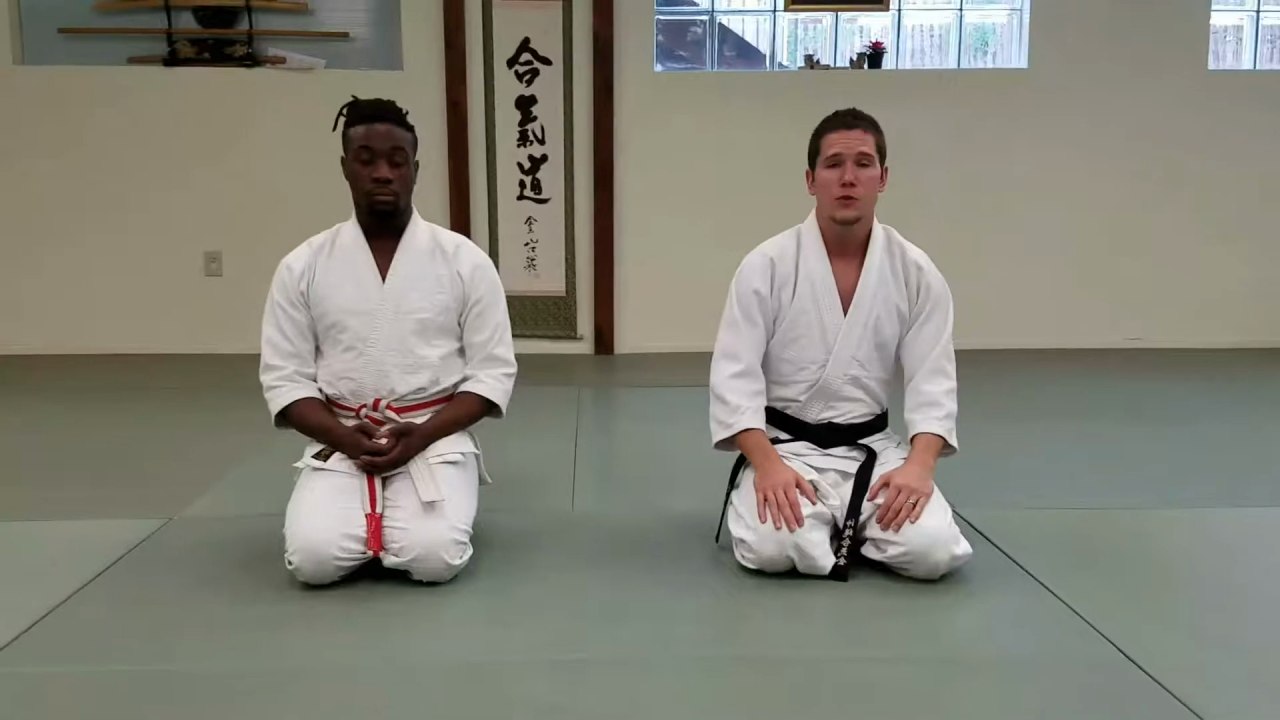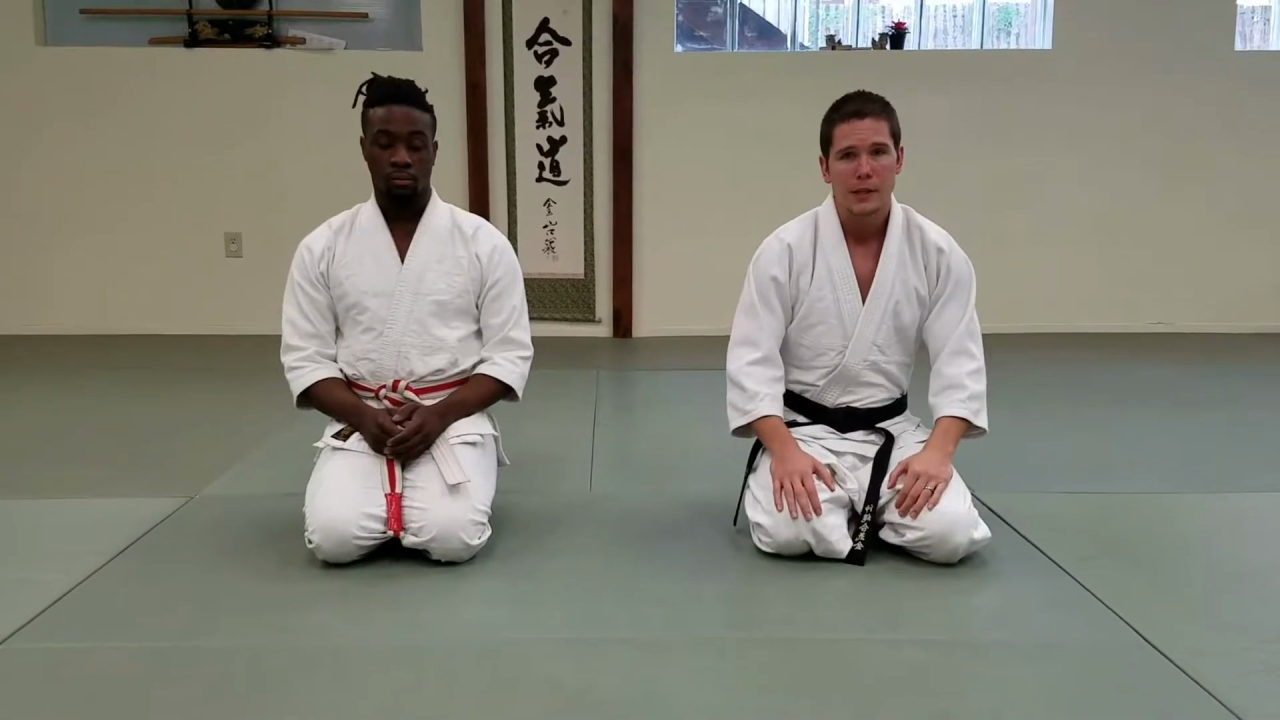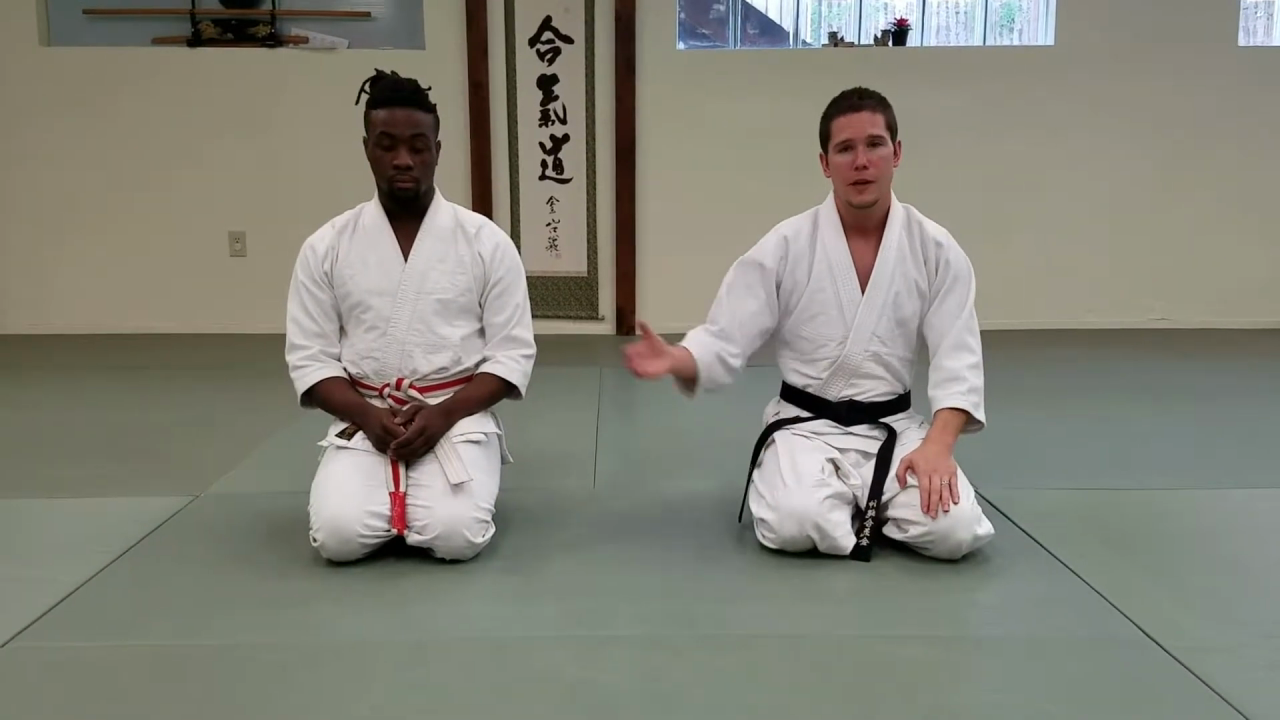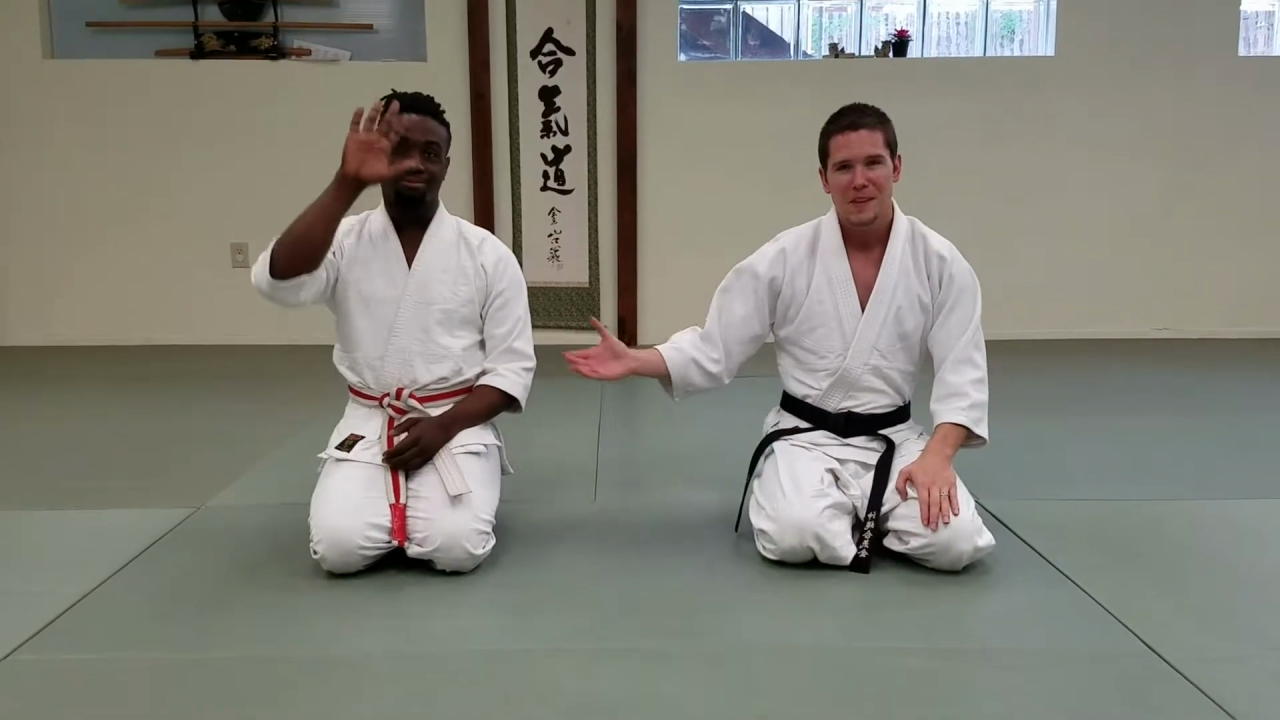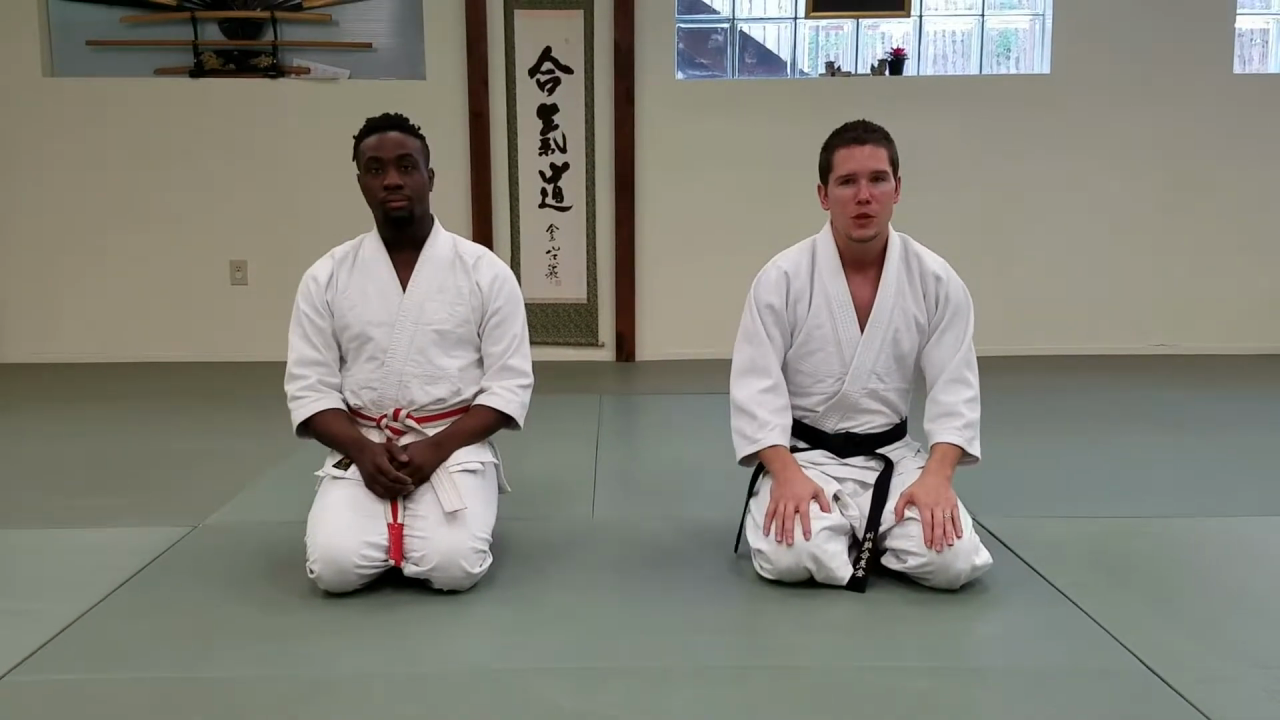
dt=1s
person 1, frame 1
left shoulder: (464, 260)
right shoulder: (303, 266)
left elbow: (492, 371)
right elbow: (284, 377)
left wrist: (422, 434)
right wrist: (345, 437)
left hip: (435, 437)
right hip: (340, 442)
left knee: (432, 556)
right knee: (314, 558)
left ankle: (401, 517)
right ankle: (371, 519)
person 1, frame 2
left shoulder: (483, 242)
right shoulder: (322, 247)
left elbow: (509, 354)
right elbow: (305, 358)
left wrist: (438, 415)
right wrist: (365, 417)
left hip: (453, 419)
right hip: (360, 422)
left knee: (452, 537)
right knee: (334, 537)
left ankle: (424, 495)
right ankle: (391, 499)
person 1, frame 3
left shoulder: (485, 242)
right shoulder: (326, 247)
left elbow: (511, 353)
right elbow: (310, 357)
left wrist: (443, 414)
right wrist: (368, 416)
left hip: (456, 416)
right hip: (365, 419)
left knee: (456, 535)
right knee: (339, 536)
left ankle: (430, 492)
right ankle: (396, 495)
person 1, frame 4
left shoulder: (487, 255)
right shoulder: (338, 240)
left elbow: (511, 365)
right elbow: (277, 281)
left wrist: (443, 426)
right wrist: (346, 184)
left hip: (456, 425)
right hip: (367, 425)
left knee: (455, 547)
right knee: (339, 548)
left ankle: (439, 499)
right ankle: (393, 505)
person 1, frame 5
left shoulder: (485, 271)
right shoulder: (327, 277)
left elbow: (509, 385)
right elbow: (310, 388)
left wrist: (435, 448)
right wrist: (364, 450)
left hip: (454, 444)
right hip: (363, 448)
left knee: (452, 566)
right knee: (335, 567)
left ankle: (423, 523)
right ankle: (391, 524)
person 2, frame 1
left shoulder: (916, 271)
right shoulder: (766, 264)
left elbow: (933, 379)
right elbow: (734, 376)
left wrist: (919, 465)
right wrist: (767, 465)
left hip: (872, 448)
right hip: (784, 447)
left knee: (931, 551)
right knee: (772, 548)
left ankle: (846, 525)
person 2, frame 2
left shoulder: (938, 253)
right shoulder: (784, 249)
left elbow: (960, 362)
right elbow: (751, 362)
left wrist: (938, 451)
right wrist: (784, 451)
left hip: (892, 430)
right hip: (804, 429)
left knee: (950, 534)
right knee: (789, 533)
left ankle: (863, 507)
right ankle: (842, 505)
person 2, frame 3
left shoulder: (936, 249)
right shoulder: (784, 246)
left elbow: (959, 358)
right elbow: (723, 341)
left wrist: (937, 446)
right wrist: (672, 359)
left hip: (893, 428)
right hip: (807, 427)
left knee: (957, 532)
right knee: (795, 527)
left ankle: (873, 505)
person 2, frame 4
left shoulder: (942, 263)
right shoulder: (784, 258)
left elbow: (963, 371)
right elbow: (713, 346)
left wrist: (938, 457)
right wrist: (634, 361)
left hip: (894, 438)
right hip: (804, 436)
left knee: (955, 544)
right knee: (791, 536)
left ankle: (860, 518)
right ankle: (845, 515)
person 2, frame 5
left shoulder: (936, 280)
right shoulder: (782, 277)
left elbow: (954, 388)
right elbow: (756, 387)
left wrist: (935, 477)
right wrist: (787, 475)
left hip: (893, 456)
right hip: (805, 456)
left knee: (952, 561)
right knee: (790, 557)
left ankle: (864, 536)
right ankle: (853, 535)
